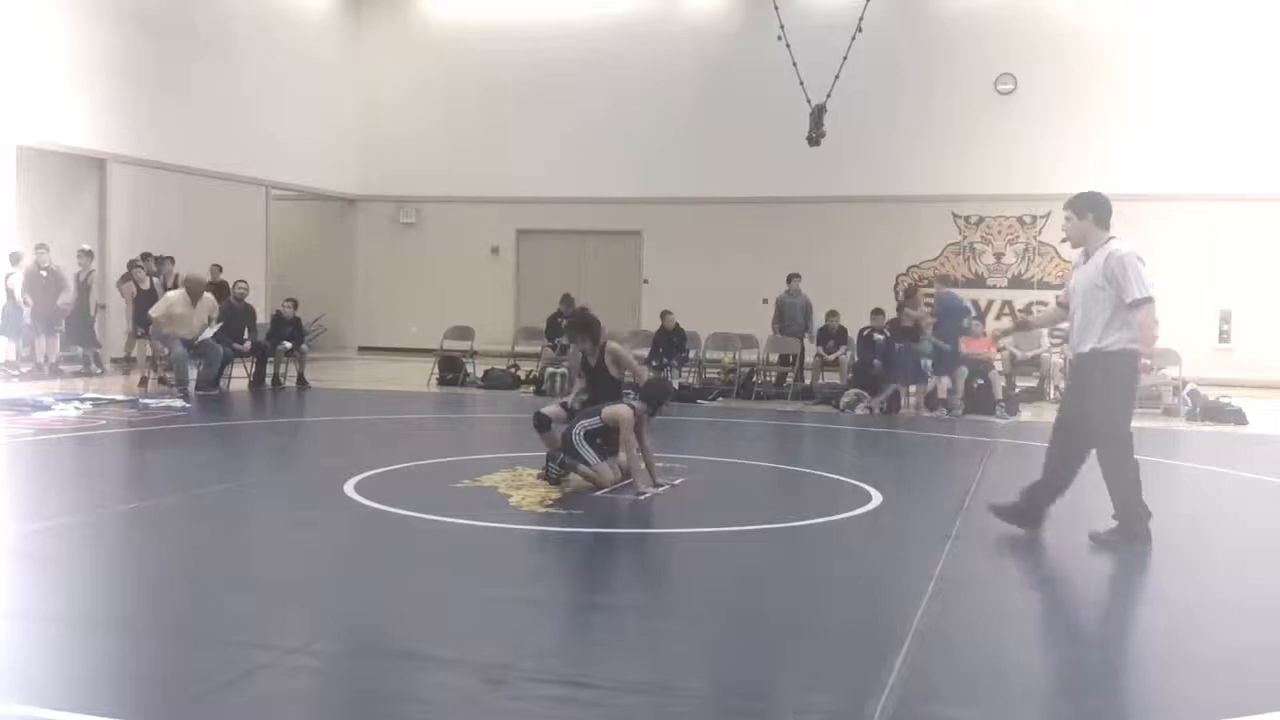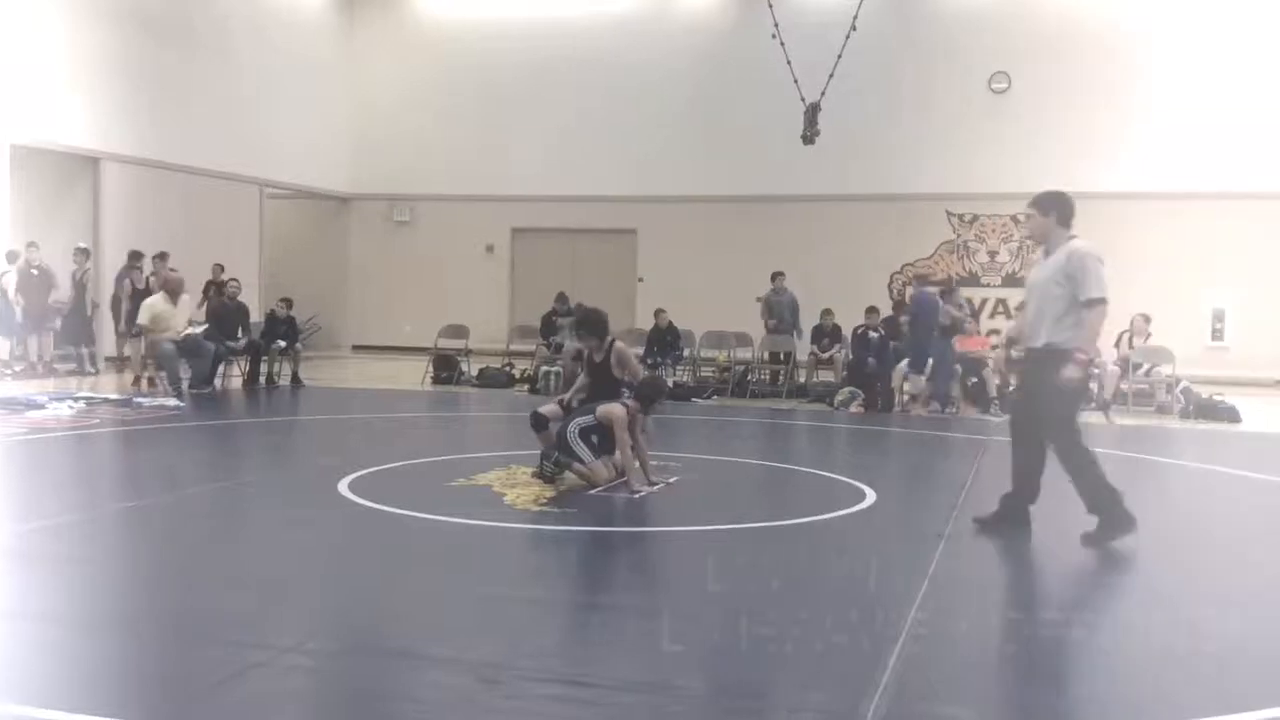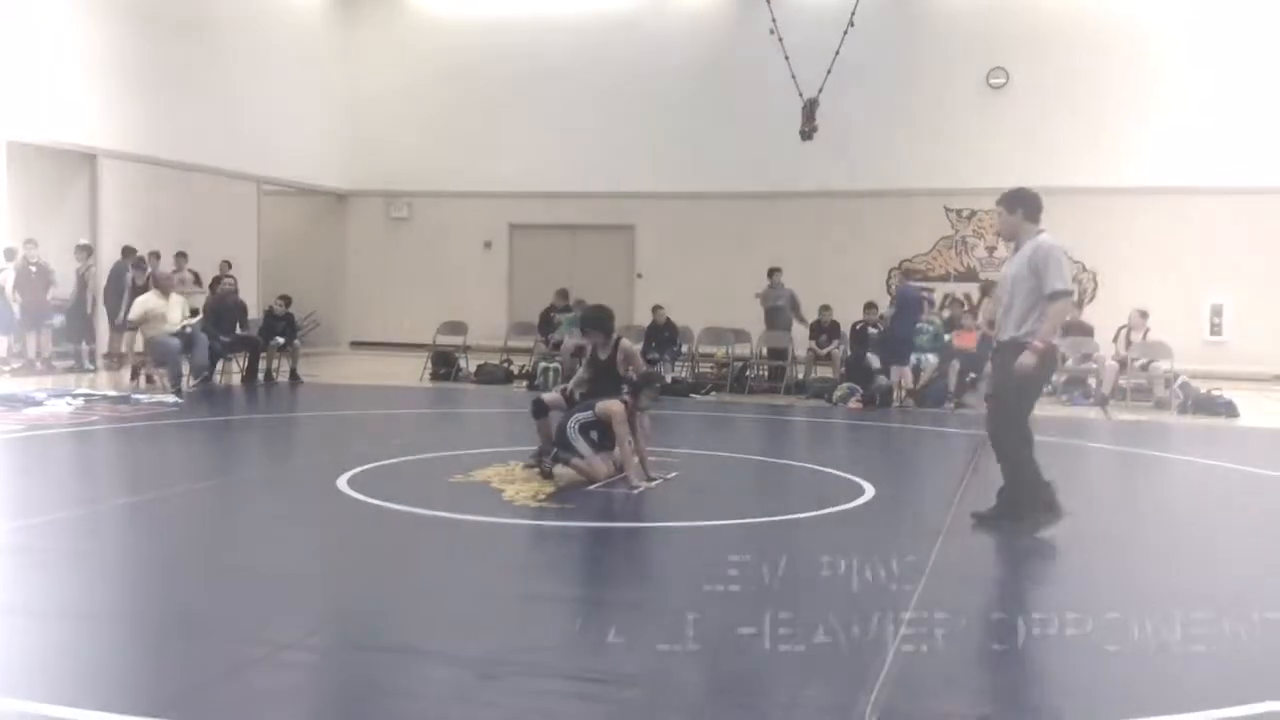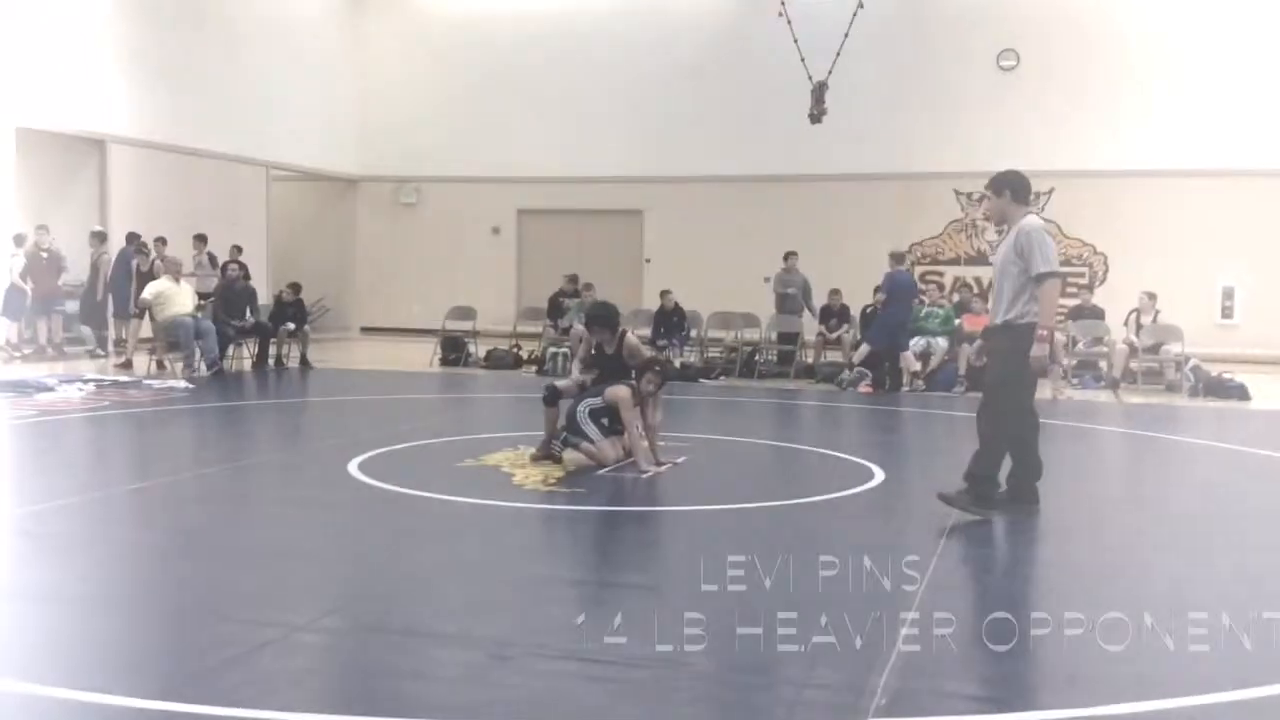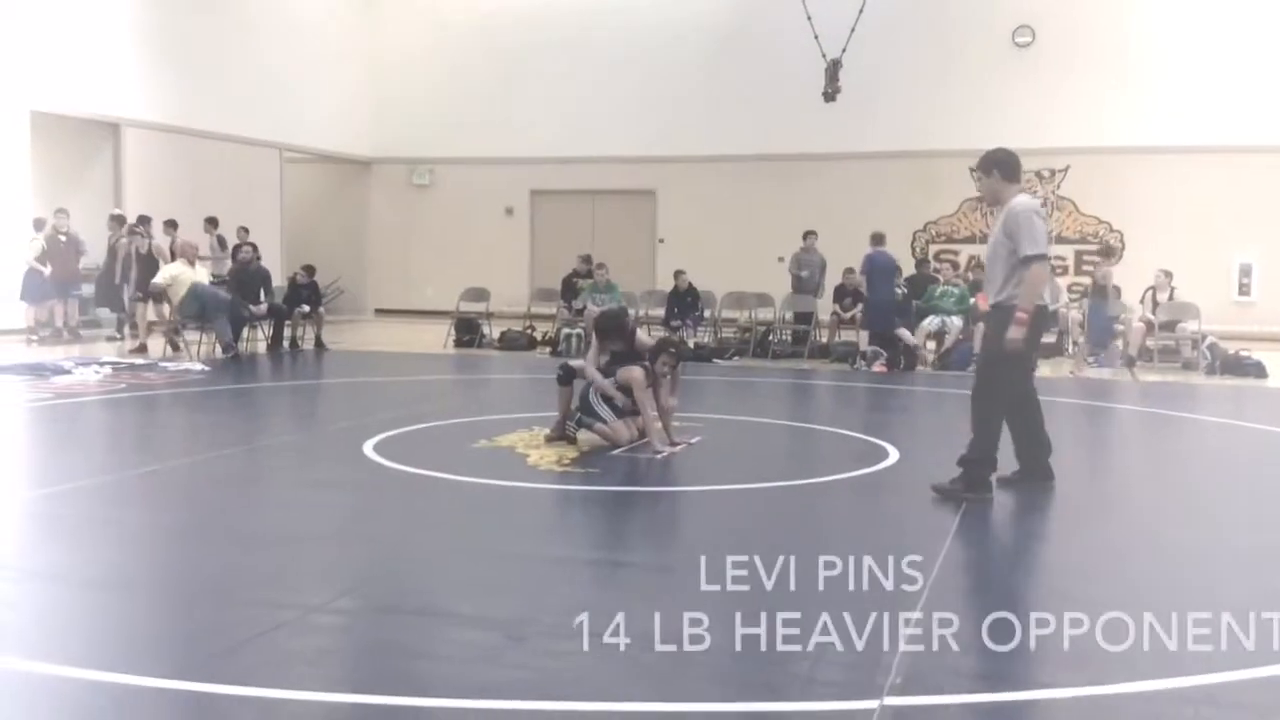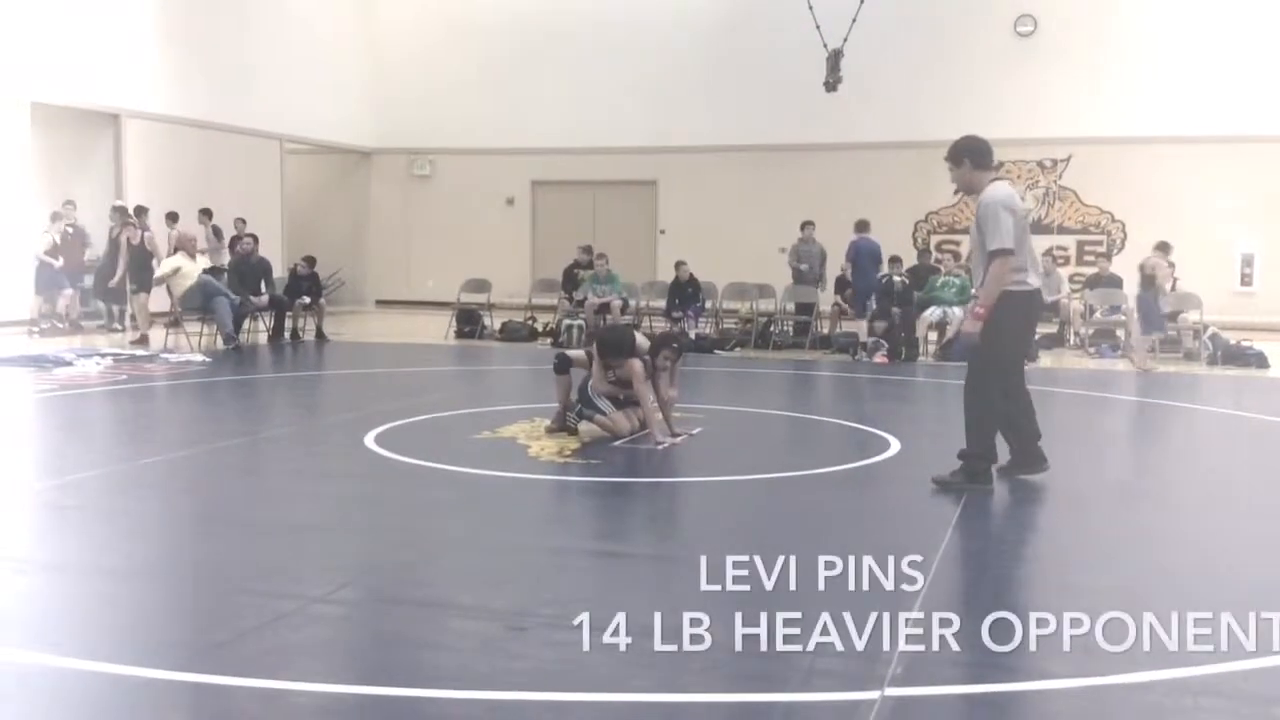
dt=0.3s
person 1, frame 1
left shoulder: (1120, 257)
right shoulder: (1084, 262)
left elbow: (1145, 309)
right elbow: (1066, 309)
left wrist: (1143, 361)
right wrist: (1024, 324)
left hip: (1112, 364)
right hip: (1087, 364)
left knee: (1112, 446)
right knee: (1065, 440)
left ankle: (1134, 527)
right ankle: (1032, 508)
person 1, frame 2
left shoulder: (1079, 255)
right shoulder: (1045, 259)
left elbow: (1096, 309)
left wrist: (1079, 360)
right wrist: (1013, 339)
left hip: (1060, 361)
right hip: (1036, 358)
left knee: (1064, 440)
right knee: (1025, 437)
left ankle: (1113, 515)
right ankle: (1015, 511)
person 1, frame 3
left shoulder: (1046, 249)
right shoulder: (1019, 253)
left elbow: (1062, 301)
left wrist: (1037, 347)
right wrist: (1001, 351)
left hip: (1028, 354)
right hip: (1010, 352)
left knee: (1006, 428)
right knee: (1007, 429)
left ankle: (1041, 502)
right ankle: (1014, 503)
person 1, frame 4
left shoulder: (1031, 230)
right shoulder: (1014, 234)
left elbow: (1050, 283)
left wrist: (1043, 337)
right wrist: (990, 335)
left hip: (1022, 335)
right hip: (1009, 335)
left knee: (995, 414)
right knee: (1016, 415)
left ankle: (981, 492)
right ankle: (1022, 489)
person 1, frame 5
left shoulder: (1022, 210)
right shoulder: (1010, 211)
left elbow: (1037, 266)
left wrist: (1021, 319)
left hip: (1015, 315)
right hip: (1009, 313)
left knee: (988, 395)
right knee: (1017, 394)
left ankle: (975, 478)
right ankle: (1035, 467)
person 1, frame 6
left shoulder: (993, 200)
right shoulder: (998, 194)
left elbow: (1002, 262)
left wrist: (978, 313)
right wrist: (983, 306)
left hip: (1007, 302)
right hip: (1019, 299)
left knee: (982, 386)
right knee: (1007, 382)
left ankle: (976, 469)
right ankle: (1027, 454)
